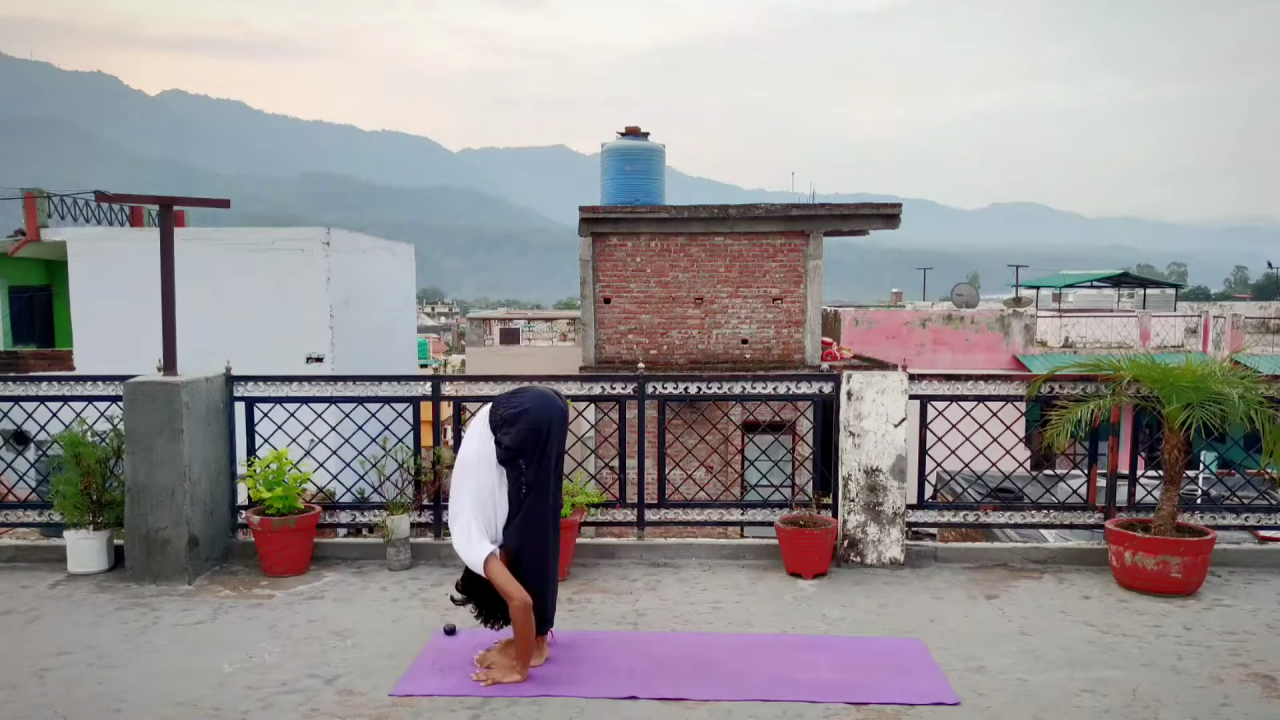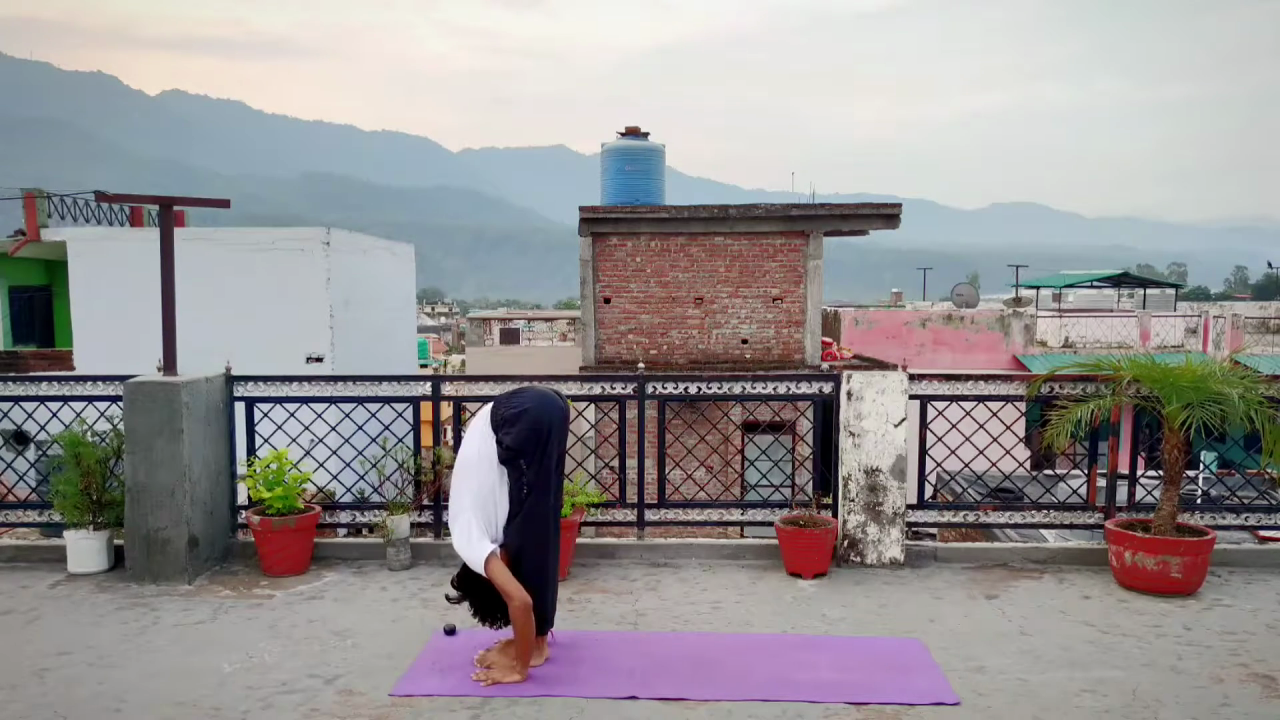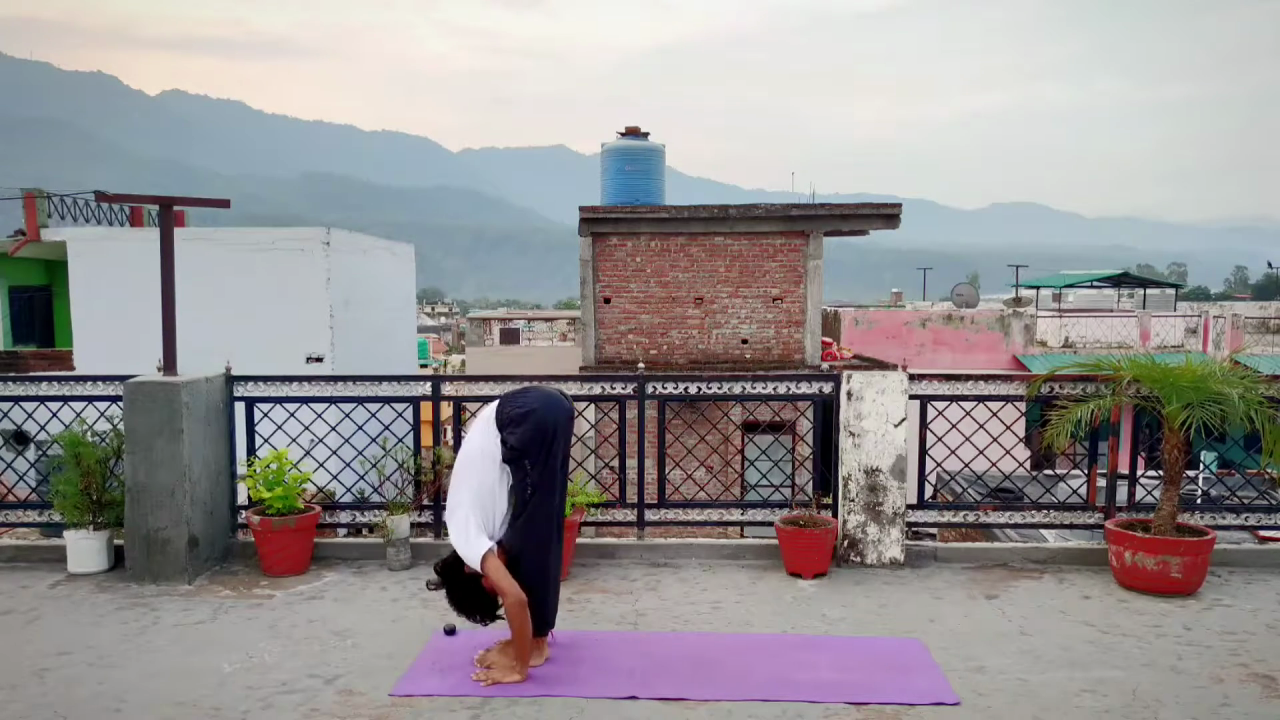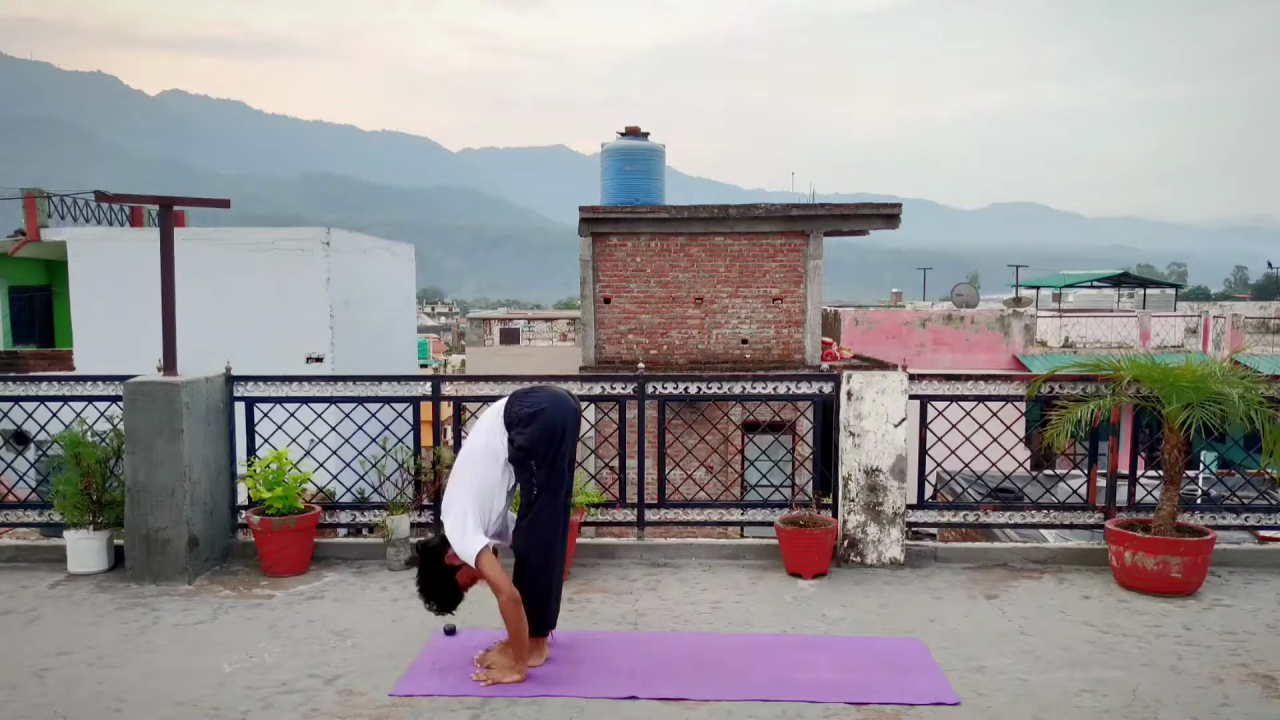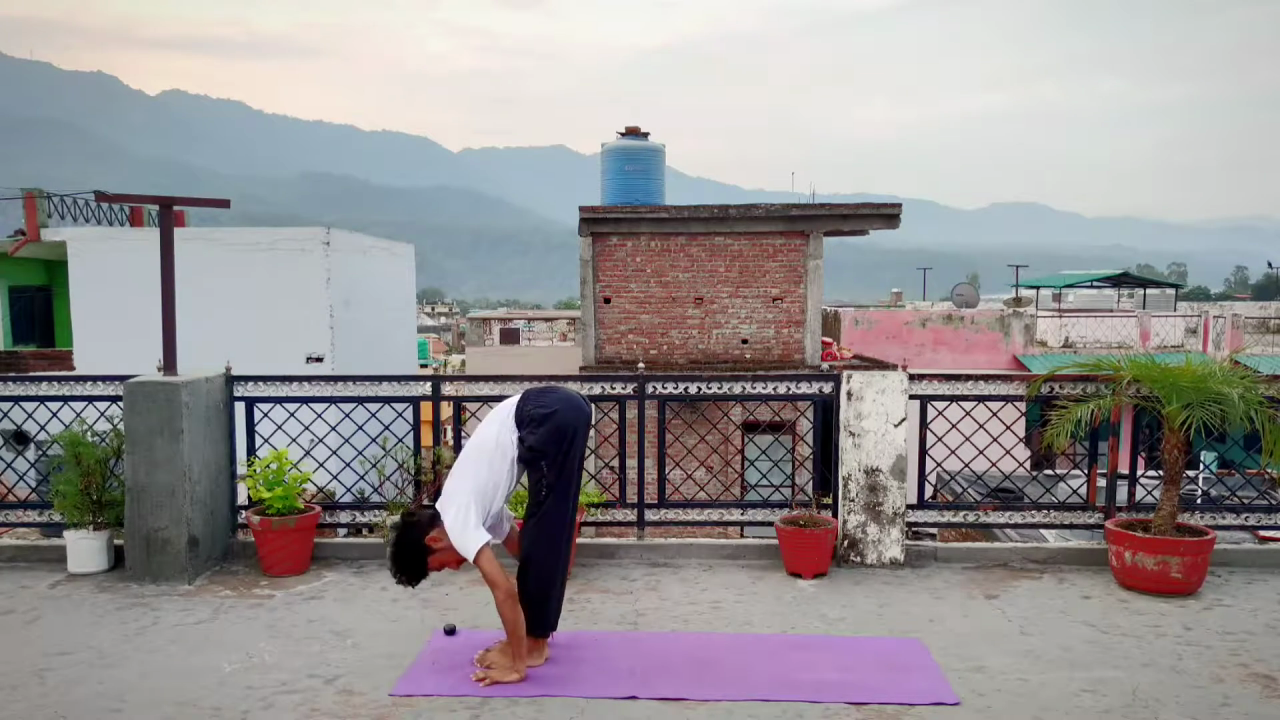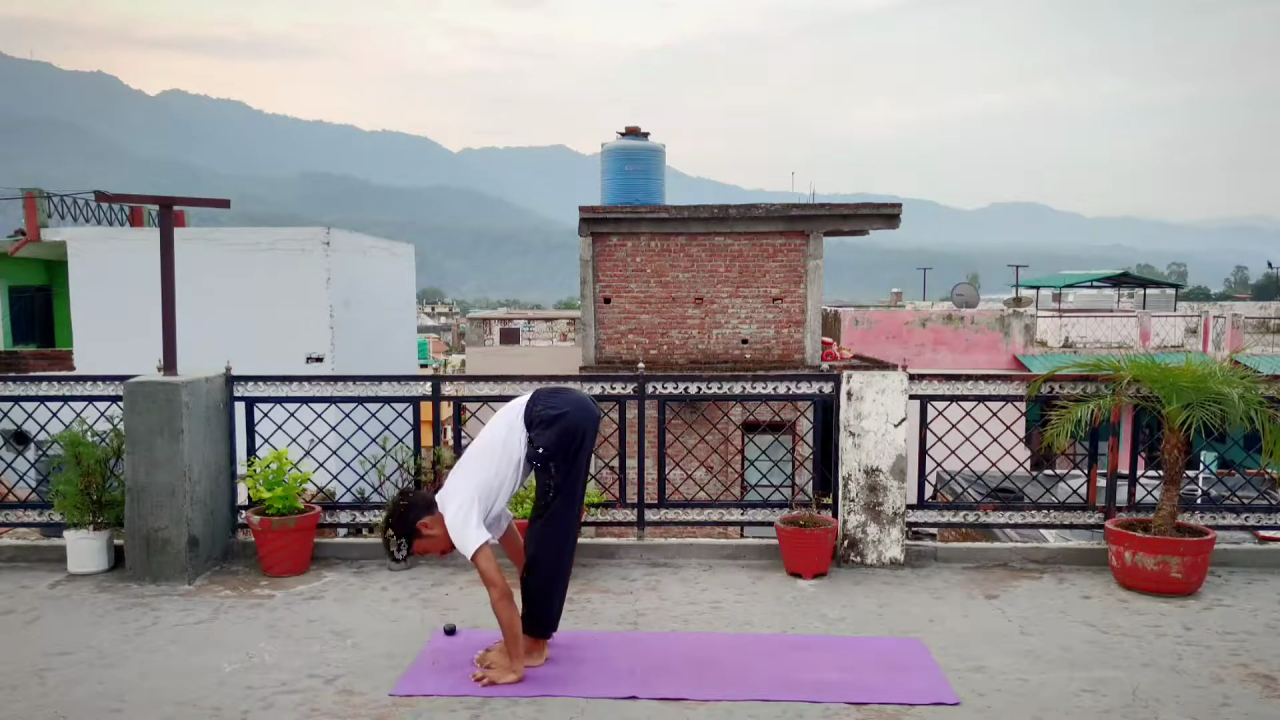
dt=0.1s
person 1, frame 1
left shoulder: (468, 540)
left elbow: (520, 601)
left wrist: (520, 667)
left hip: (528, 416)
right hip: (544, 407)
left knee: (526, 537)
right knee: (536, 534)
left ankle: (533, 647)
right ankle: (533, 640)
person 1, frame 2
left shoulder: (468, 540)
left elbow: (520, 601)
left wrist: (521, 667)
left hip: (531, 417)
right hip: (542, 409)
left knee: (527, 537)
right knee: (534, 534)
left ankle: (536, 646)
right ankle: (535, 640)
person 1, frame 3
left shoulder: (465, 536)
right shoulder: (475, 524)
left elbow: (515, 598)
left wrist: (521, 667)
left hip: (534, 416)
right hip: (548, 406)
left knee: (530, 536)
right knee: (536, 534)
left ankle: (534, 646)
right ankle: (534, 639)
person 1, frame 4
left shoulder: (458, 528)
right shoulder: (480, 514)
left elbow: (508, 595)
left wrist: (518, 665)
left hip: (537, 418)
right hip: (552, 410)
left knee: (536, 536)
right knee: (542, 534)
left ankle: (533, 646)
right ankle: (534, 638)
person 1, frame 5
left shoulder: (457, 520)
right shoulder: (464, 510)
left elbow: (505, 591)
right elbow: (520, 546)
left wrist: (516, 665)
left hip: (551, 416)
right hip: (554, 409)
left knee: (543, 535)
right knee: (546, 533)
left ankle: (533, 646)
right ankle: (532, 638)
person 1, frame 6
left shoulder: (456, 514)
right shoulder: (465, 501)
left elbow: (499, 590)
right elbow: (520, 554)
left wrist: (514, 664)
left hip: (559, 418)
right hip: (566, 412)
left knee: (548, 537)
right knee: (546, 536)
left ankle: (533, 646)
right ankle: (533, 637)
